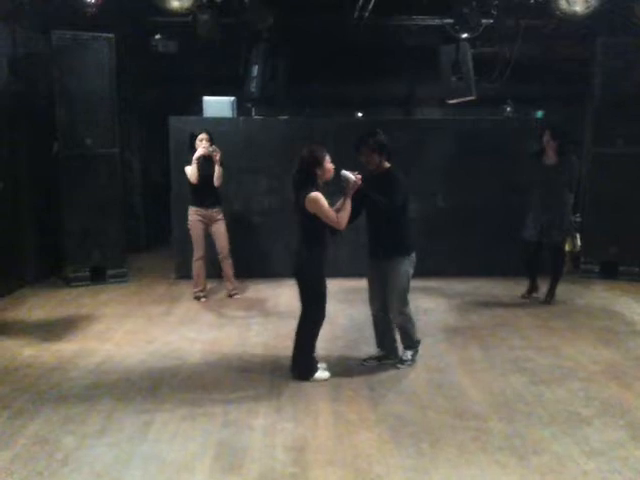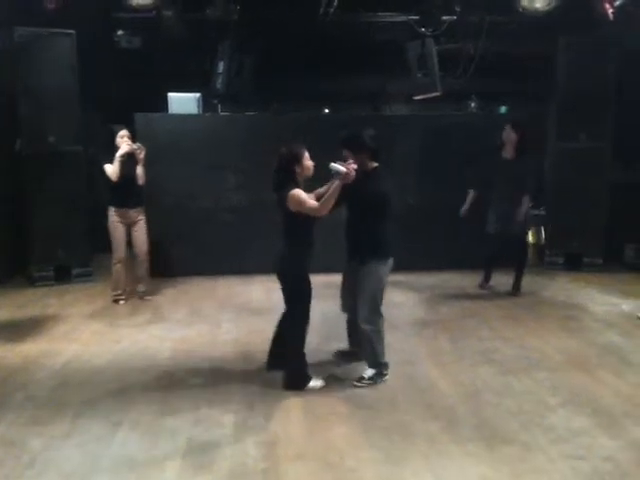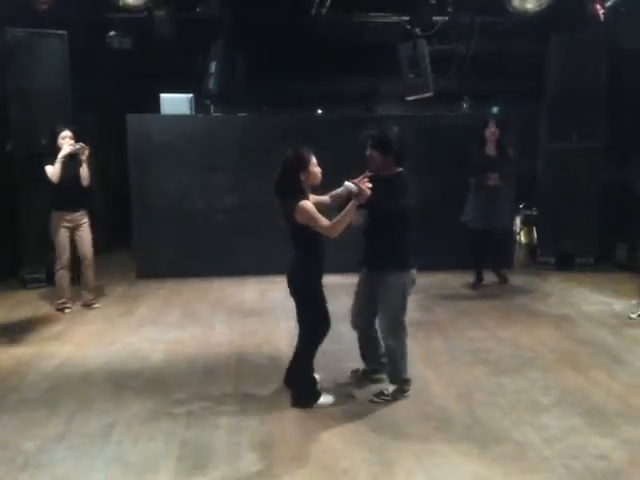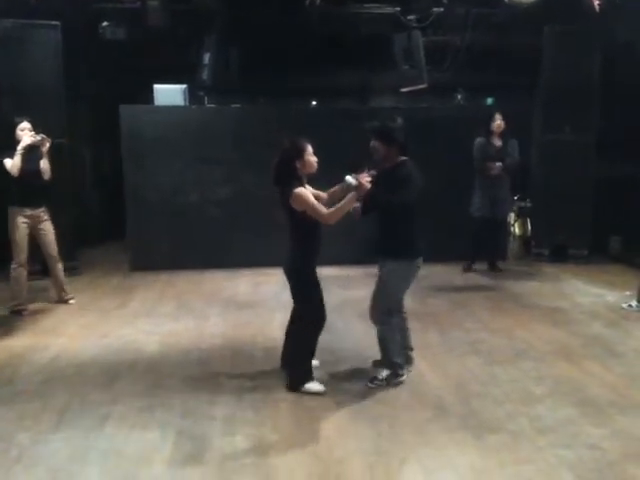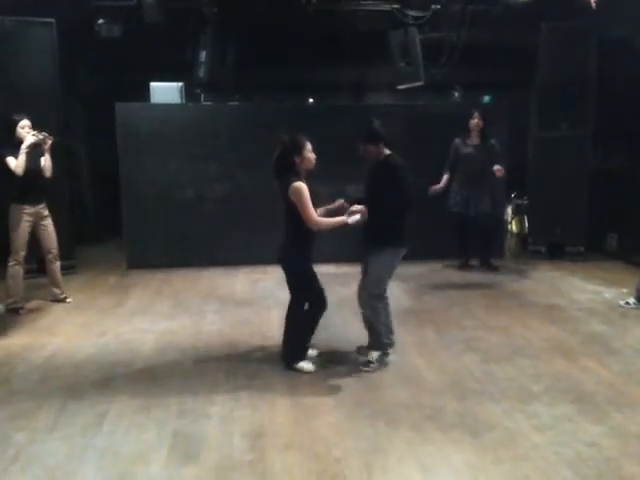
dt=1s
person 1, frame 1
left shoulder: (395, 180)
right shoulder: (368, 180)
left elbow: (390, 208)
right elbow: (356, 211)
left wrist: (362, 190)
left hip: (399, 254)
right hip: (376, 254)
left knee: (397, 307)
right knee: (378, 307)
left ankle: (411, 347)
right ankle: (387, 350)
person 1, frame 2
left shoulder: (378, 180)
right shoulder: (358, 180)
left elbow: (376, 197)
right elbow: (338, 201)
left wrist: (350, 182)
left hip: (376, 258)
right hip: (357, 255)
left knee: (369, 314)
right knee: (351, 307)
left ankle: (379, 368)
right ankle: (357, 348)
person 1, frame 3
left shoulder: (402, 184)
right shoulder: (376, 180)
left elbow: (395, 212)
right elbow: (372, 213)
left wrist: (368, 198)
left hip: (396, 269)
right hip: (373, 264)
left knee: (391, 328)
right knee: (360, 319)
left ankle: (399, 383)
right ankle: (374, 367)
person 1, frame 4
left shoulder: (408, 174)
right shoulder: (385, 172)
left elbow: (398, 206)
right elbow: (380, 204)
left wrist: (369, 192)
right wrist: (362, 206)
left hip: (404, 255)
right hip: (391, 252)
left knee: (381, 310)
right knee: (393, 308)
left ankle: (395, 369)
right ankle: (402, 356)
person 1, frame 5
left shoulder: (395, 168)
right shoulder: (377, 167)
left elbow: (404, 204)
left wrist: (369, 212)
right wrist: (360, 206)
left hip: (389, 244)
right hip: (376, 241)
left knee: (369, 294)
right knee: (375, 293)
left ankle: (381, 348)
right ankle: (381, 341)
person 2, frame 1
left shoulder: (308, 193)
right shoulder: (313, 196)
left elbow: (329, 215)
right elbow: (339, 223)
left wrist: (346, 195)
right wrist: (350, 193)
left hip: (307, 259)
right hip: (310, 262)
left knee: (309, 312)
right knee: (315, 314)
left ankle: (303, 361)
right ankle: (304, 369)
person 2, frame 2
left shoulder: (294, 191)
right shoulder: (293, 194)
left elbow: (314, 197)
right elbow: (320, 209)
left wrist: (337, 180)
right wrist: (341, 182)
left hip: (291, 262)
right hip: (295, 265)
left knee: (293, 313)
right knee: (300, 319)
left ankle: (278, 358)
right ankle: (297, 377)
person 2, frame 3
left shoulder: (302, 198)
right shoulder: (301, 206)
left elbow: (328, 199)
right elbow: (331, 229)
left wrist: (351, 187)
right wrist: (356, 201)
left hip: (304, 275)
right hip: (306, 278)
left knee: (313, 327)
right knee: (314, 331)
left ankle: (296, 376)
right ankle: (305, 394)
person 2, frame 4
left shoulder: (301, 187)
right shoulder: (297, 192)
left elbow: (326, 198)
right elbow: (328, 216)
left wrist: (350, 184)
right wrist: (355, 193)
left hip: (300, 262)
right hip: (301, 265)
left knee: (302, 312)
right knee: (315, 316)
left ankle: (291, 360)
right ankle: (300, 377)
person 2, frame 5
left shoulder: (293, 183)
right shoulder: (297, 186)
right elbow: (314, 223)
left wrist: (331, 208)
right wrist: (345, 219)
left hip: (294, 252)
right hip: (296, 255)
left knee: (300, 300)
right knee: (318, 302)
left ankle: (295, 348)
right ankle: (294, 355)
person 3, frame 1
left shoulder: (215, 161)
right shoulder: (190, 161)
left elbow: (217, 183)
right elbow: (193, 180)
left wrist: (217, 162)
right wrist: (195, 158)
left hip: (215, 211)
right hip: (197, 211)
left knee: (224, 251)
right knee: (199, 253)
left ankle: (232, 288)
right ankle: (199, 291)
person 3, frame 2
left shoulder: (134, 158)
right shoulder: (111, 160)
left elbow: (141, 182)
right elbow: (114, 177)
left wrist: (140, 161)
right wrist: (118, 156)
left hip: (137, 211)
right hip: (117, 212)
left knee: (143, 252)
right knee: (119, 255)
left ankle: (142, 289)
right ankle: (118, 293)
person 3, frame 3
left shoulder: (77, 160)
right shoulder: (52, 162)
left elbow: (85, 183)
right elbow: (54, 179)
left wrist: (84, 161)
right wrist: (61, 156)
left hip: (80, 215)
right hip: (60, 216)
left knee: (87, 257)
right knee: (63, 261)
left ankle: (89, 297)
right ankle: (63, 301)
person 3, frame 4
left shoulder: (36, 153)
right shoulder: (10, 154)
left elbow: (47, 176)
right elbow: (14, 172)
left wrist: (44, 154)
right wrist: (20, 148)
left hip: (41, 211)
right hip: (20, 212)
left knee: (53, 254)
right knee: (20, 260)
left ankle: (63, 294)
right ankle: (18, 304)
person 3, frame 5
left shoulder: (38, 150)
right shoulder: (10, 151)
left elbow: (47, 173)
right elbow: (18, 170)
left wrist: (47, 151)
right wrist: (24, 147)
left hip: (41, 207)
right hip: (21, 209)
left knee: (52, 252)
right knee: (17, 256)
left ankle: (57, 292)
right ankle: (14, 302)
person 4, frame 1
left shoulder: (567, 162)
right shoulder: (537, 160)
left elbow: (571, 189)
right elbow: (532, 186)
left wrist: (567, 210)
right wrist: (531, 208)
left hip: (558, 214)
right hip: (537, 212)
left knee: (556, 252)
right knee: (531, 250)
left ankle: (552, 290)
right ankle: (532, 285)
person 4, frame 2
left shoulder: (524, 160)
right shoulder: (495, 159)
left elbow: (528, 187)
right elbow: (479, 181)
left wrist: (524, 207)
right wrist: (467, 203)
left hip: (516, 208)
right hip: (497, 208)
left knee: (519, 245)
right knee: (493, 244)
left ankle: (517, 282)
right ankle: (486, 277)
person 4, frame 3
left shoulder: (505, 154)
right shoulder: (476, 153)
left elbow: (508, 177)
right elbow: (473, 178)
left wrist: (495, 179)
right wrist: (490, 179)
left hip: (500, 201)
right hip: (480, 201)
left knee: (501, 238)
right knee: (478, 239)
left ankle: (498, 268)
right ankle: (478, 276)
person 4, frame 4
left shoulder: (511, 143)
right shoulder: (481, 142)
left elbow: (513, 163)
right elbow: (479, 165)
left wrist: (494, 165)
right wrist: (500, 166)
left hip: (502, 190)
right hip: (484, 189)
left knee: (499, 227)
right knee: (480, 225)
left ankle: (493, 261)
right ankle: (471, 260)
person 4, frame 5
left shoulder: (490, 144)
right shoulder: (458, 143)
left elbow: (495, 163)
right elbow: (450, 166)
left wrist: (497, 168)
right wrist: (443, 184)
left hip: (484, 191)
right hip: (463, 190)
left knee: (487, 224)
right knee: (463, 225)
left ankle: (485, 259)
right ankle: (464, 258)
